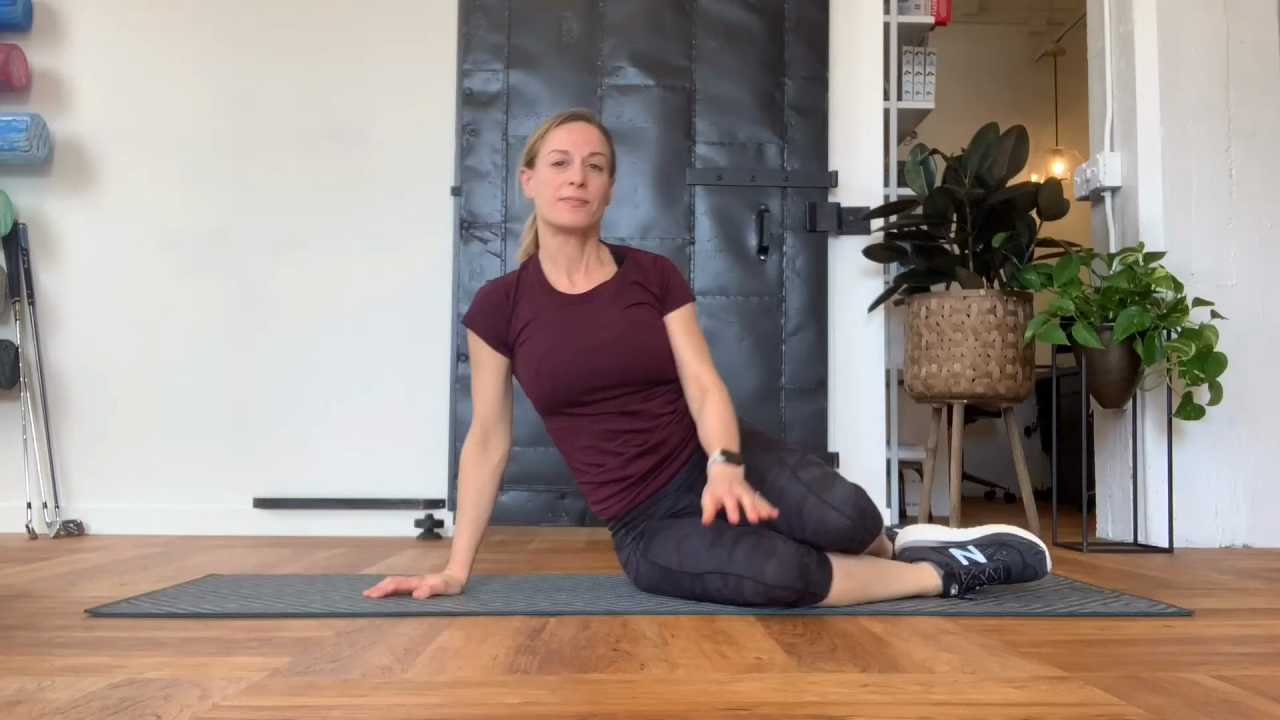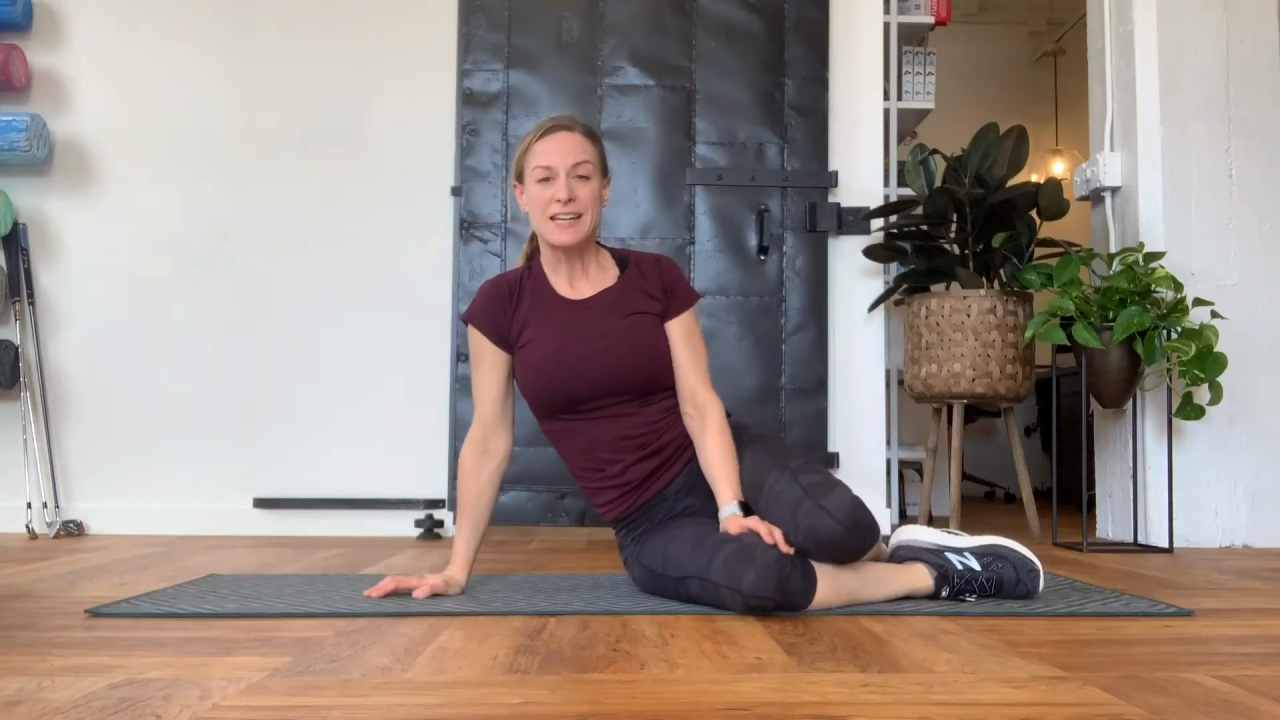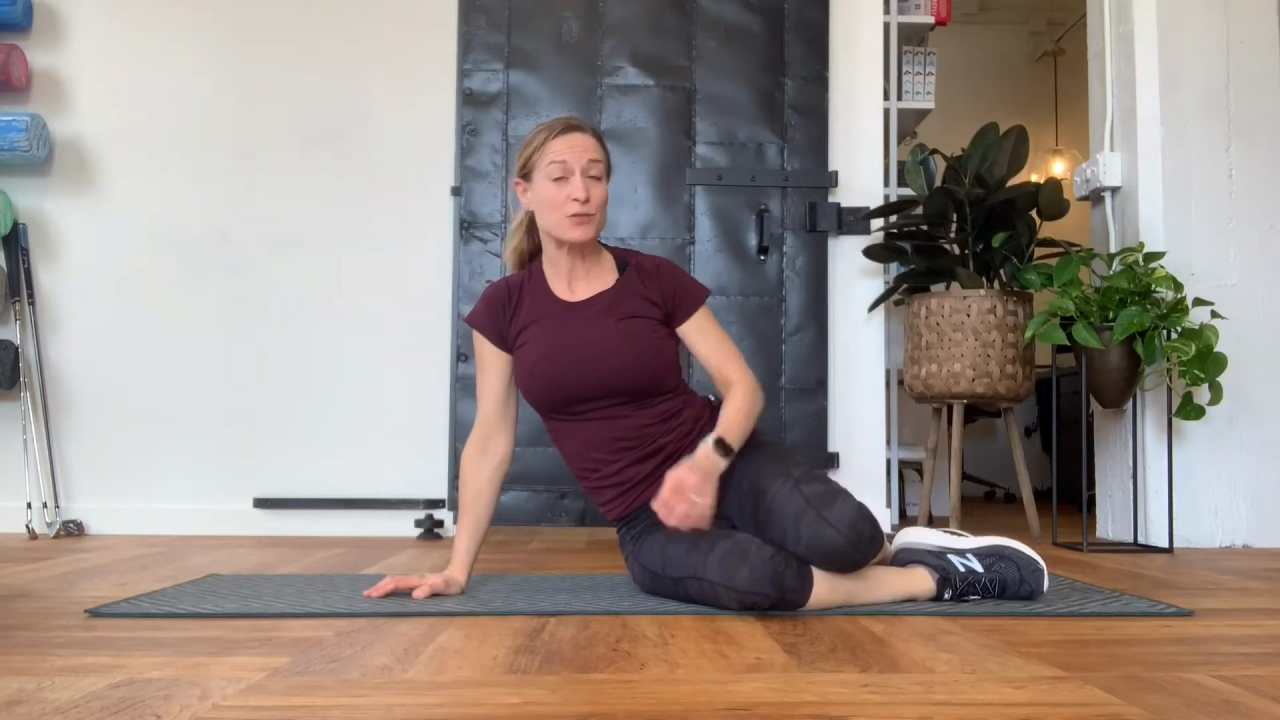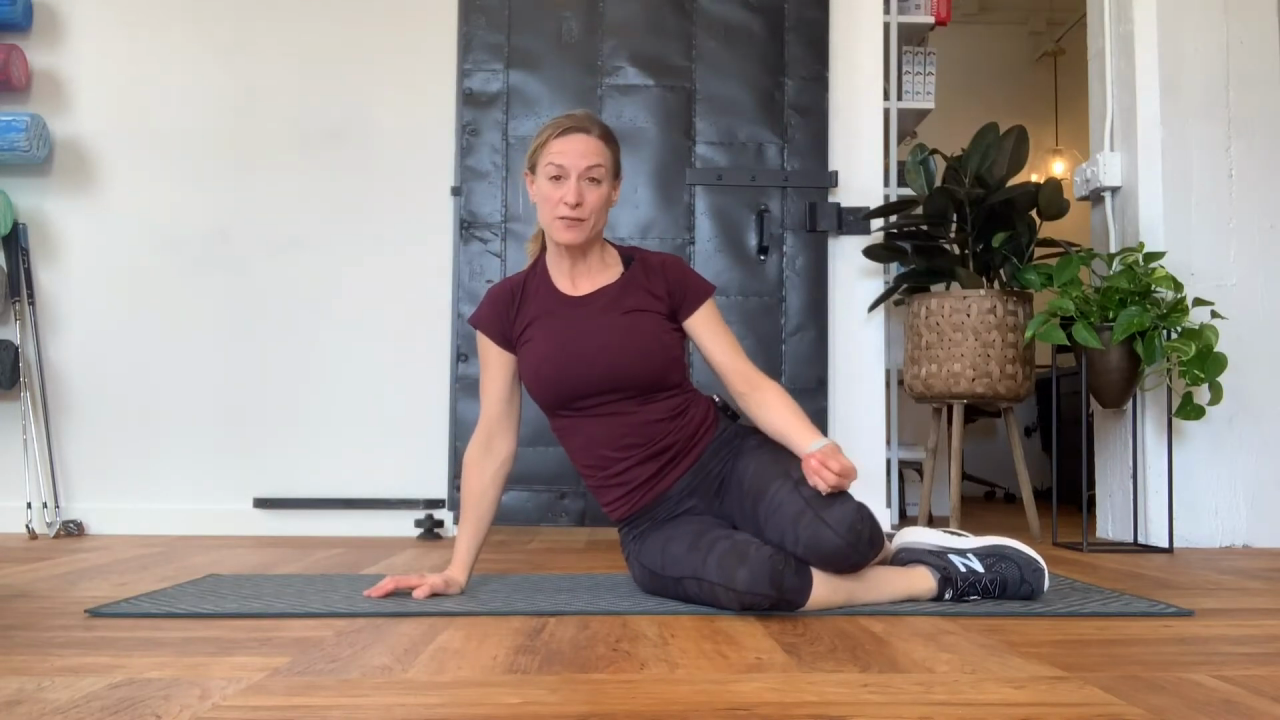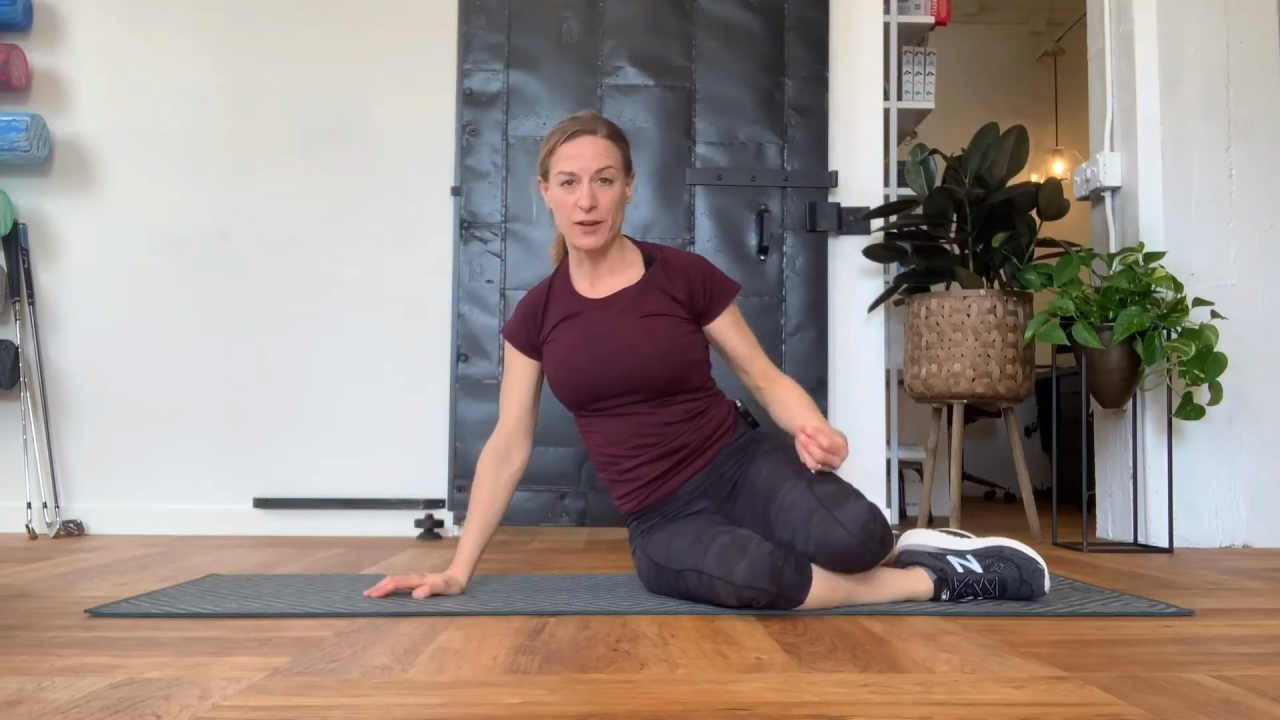
dt=1s
person 1, frame 1
left shoulder: (654, 274)
right shoulder: (499, 306)
left elbow: (703, 385)
right elbow: (488, 440)
left wrist: (727, 466)
right wrist: (455, 569)
left hip: (710, 461)
right hip: (647, 526)
left knee: (843, 517)
right knee: (781, 573)
left ankle: (895, 548)
right ankle: (939, 573)
person 1, frame 2
left shoulder: (657, 277)
right shoulder: (500, 303)
left elbow: (700, 404)
right elbow: (488, 440)
left wrist: (733, 510)
right wrist: (456, 569)
left hip: (718, 465)
right hip: (648, 525)
left knee: (835, 527)
right knee: (761, 580)
left ankle: (893, 549)
right ankle: (933, 574)
person 1, frame 3
left shoulder: (657, 279)
right shoulder: (504, 307)
left elbow: (741, 385)
right elbow: (490, 439)
left wrist: (706, 463)
right wrist: (456, 568)
left hip: (723, 465)
right hip: (647, 521)
left knee: (842, 537)
right knee: (753, 579)
left ankle: (898, 547)
right ankle: (935, 577)
person 1, frame 4
left shoulder: (665, 276)
right shoulder: (508, 306)
left elbow: (748, 383)
right elbow: (494, 439)
left wrist: (817, 448)
right wrist: (457, 568)
left hip: (724, 460)
right hip: (654, 522)
left knee: (836, 535)
right knee: (753, 579)
left ankle: (895, 547)
right ankle: (933, 578)
person 1, frame 5
left shoulder: (687, 274)
right shoulder: (537, 314)
left elbow: (765, 377)
right elbow: (510, 443)
left wrist: (811, 429)
right wrist: (459, 567)
left hip: (741, 462)
right hip: (663, 520)
left knee: (851, 536)
right knee: (754, 575)
left ankle: (894, 545)
right ankle: (933, 579)
